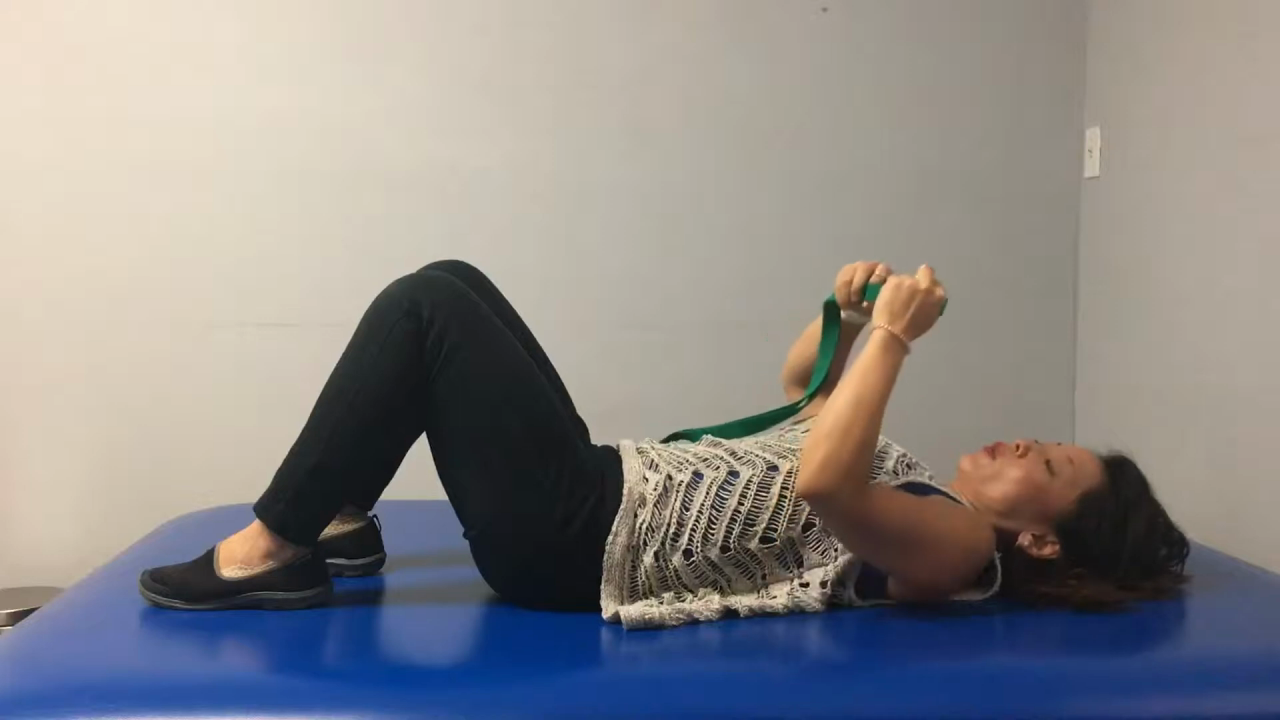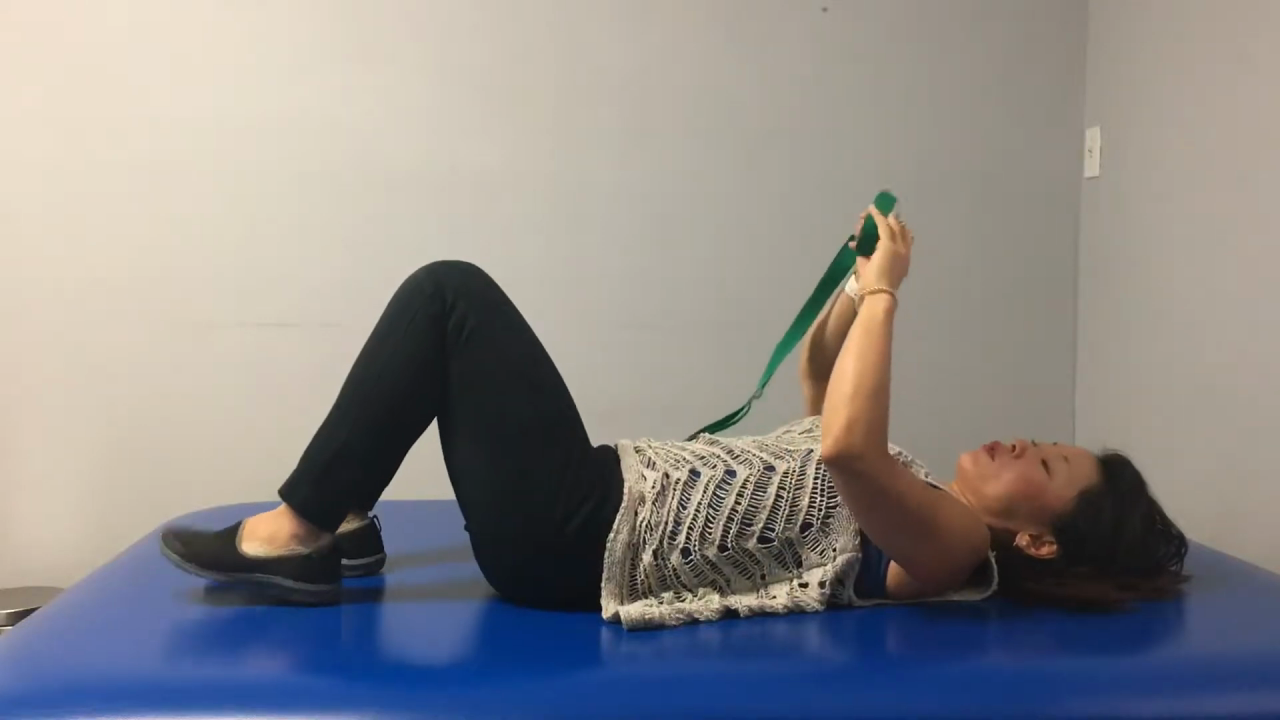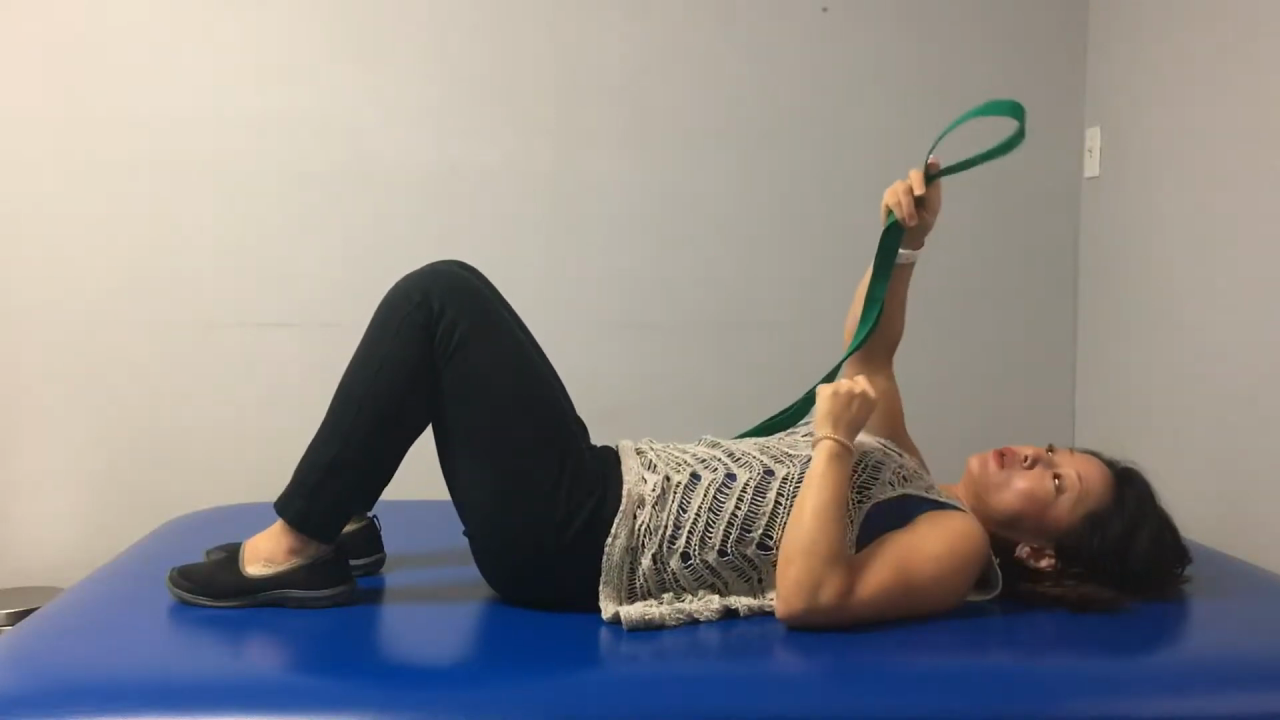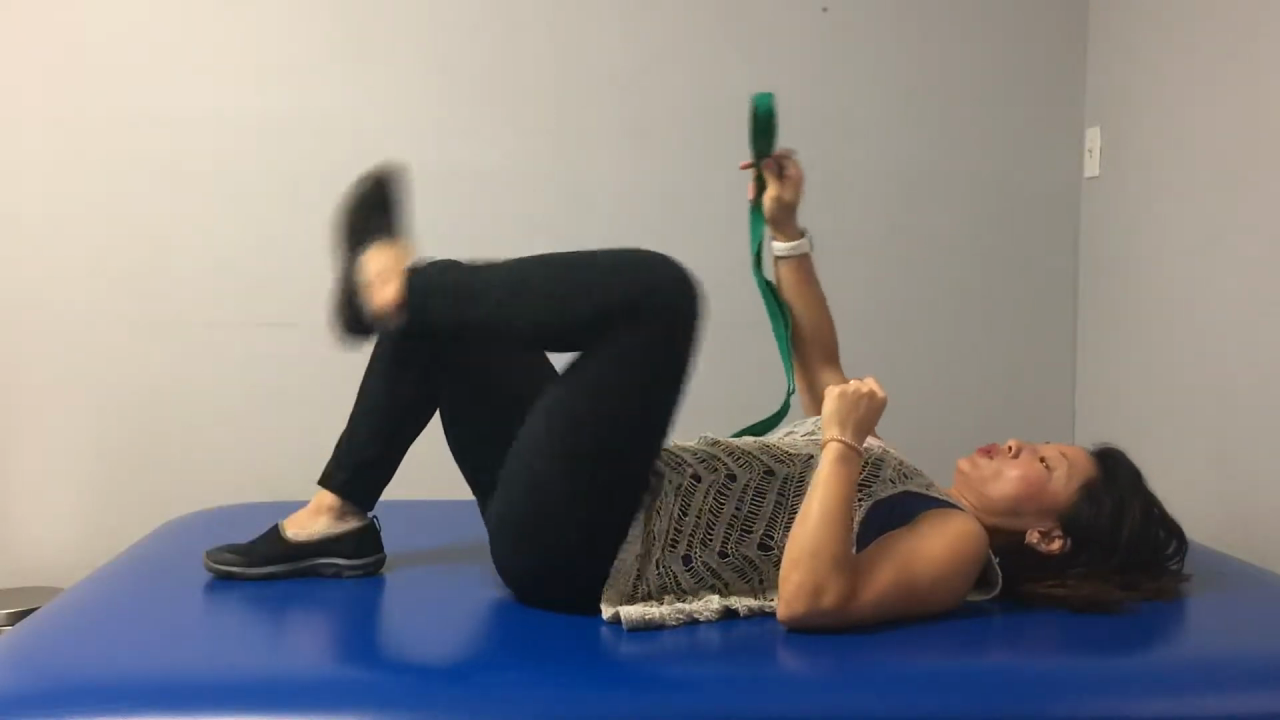
dt=1s
person 1, frame 1
left shoulder: (957, 548)
right shoulder: (929, 494)
left elbow: (819, 482)
right elbow: (801, 388)
left wrist: (891, 337)
right wrist: (843, 312)
left hip: (575, 547)
right hip: (605, 483)
left knee: (424, 311)
right knee: (450, 283)
left ankle: (274, 548)
right ankle: (338, 523)
person 1, frame 2
left shoulder: (949, 545)
right shoulder: (917, 497)
left elbow: (846, 445)
right elbow: (820, 372)
left wrist: (885, 292)
right wrist: (865, 282)
left hip: (571, 542)
right hip: (605, 493)
left knee: (447, 295)
right knee: (454, 293)
left ankle: (299, 530)
right ankle: (340, 522)
person 1, frame 3
left shoulder: (956, 545)
right shoulder: (914, 482)
left elbow: (804, 598)
right elbow: (868, 357)
left wrist: (832, 438)
right wrist: (904, 243)
left hip: (575, 547)
right hip: (604, 493)
left knee: (444, 297)
right knee: (445, 298)
left ankle: (298, 546)
right ankle: (331, 530)
person 1, frame 4
left shoulder: (954, 547)
right shoulder: (909, 486)
left elbow: (807, 599)
right elbow: (819, 367)
left wrist: (839, 443)
right wrist: (786, 231)
left hip: (578, 553)
right hip: (582, 519)
left knee: (656, 290)
right knee: (448, 285)
left ankle: (393, 289)
right ankle: (336, 518)
